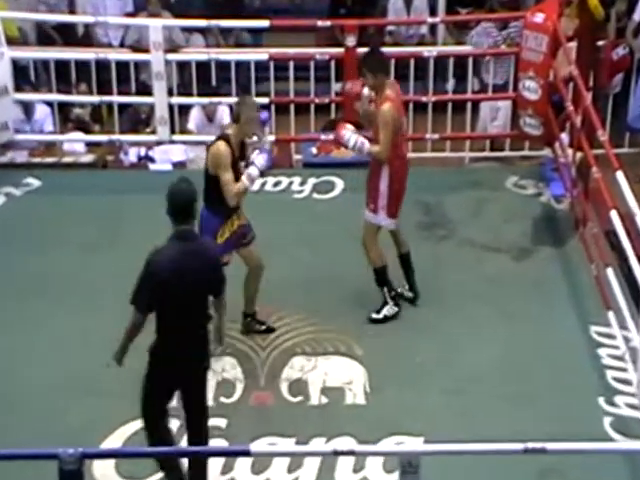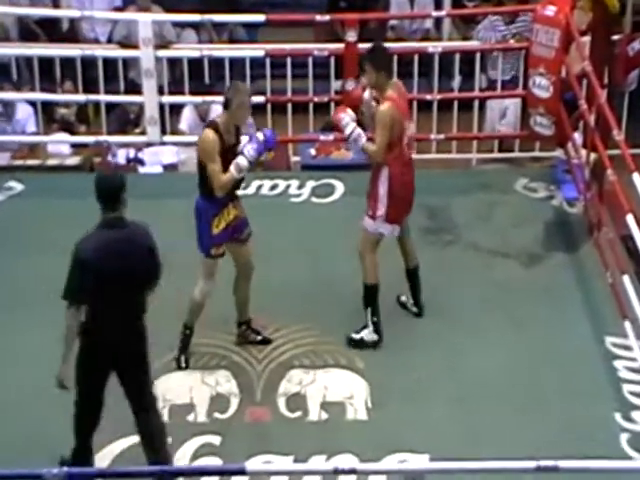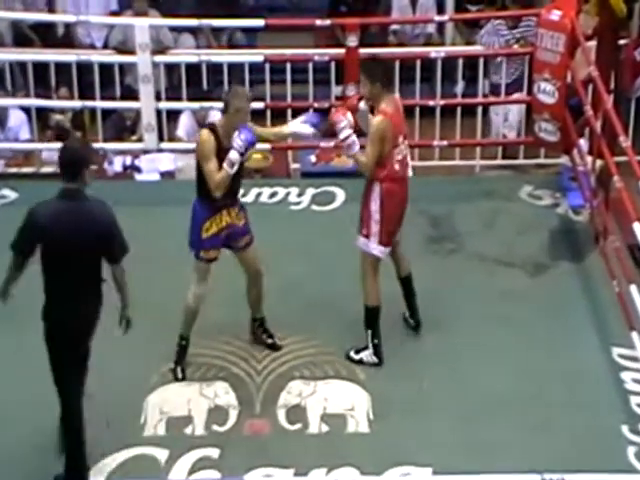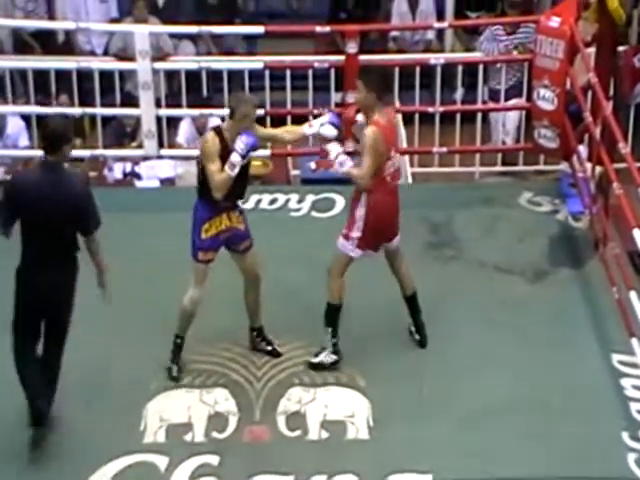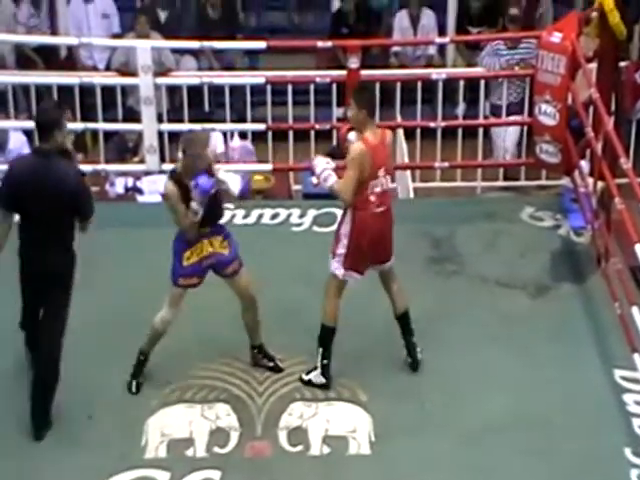
dt=0.3s
person 1, frame 1
left shoulder: (160, 260)
right shoulder: (209, 250)
left elbow: (141, 314)
right elbow: (219, 296)
left wrist: (122, 349)
right wrist: (220, 326)
left hip: (168, 351)
right hip: (199, 348)
left knee: (154, 416)
right knee: (197, 416)
person 1, frame 2
left shoulder: (88, 248)
right shoulder: (143, 236)
left elbow: (75, 309)
right elbow: (152, 283)
left wrist: (65, 362)
left hip: (98, 339)
right hip: (134, 335)
left knee: (88, 403)
right knee: (145, 406)
left ankle: (81, 463)
person 1, frame 3
left shoulder: (41, 215)
right shoulder: (101, 212)
right elbow: (116, 264)
right wrist: (125, 305)
left hip: (58, 310)
right hip: (89, 306)
left knee: (68, 383)
right knee: (75, 370)
right ankle: (69, 425)
person 1, frame 4
right shoulder: (77, 185)
right elbow: (90, 235)
right wrist: (101, 272)
left hip: (31, 275)
right hip: (65, 276)
right knee: (54, 346)
left ankle: (40, 407)
right ankle: (42, 408)
person 1, frame 5
right shoulder: (70, 173)
right elbow: (84, 218)
right wrist: (81, 226)
left hip: (29, 254)
right hip: (59, 259)
left knee: (31, 309)
right knee: (52, 330)
left ankle: (33, 353)
person 2, frame 1
left shoulder: (386, 108)
right shoulder: (391, 88)
left elbow: (383, 153)
left wrist: (354, 140)
left hip: (387, 172)
right hip: (396, 168)
left knee: (369, 237)
right knee: (392, 227)
left ankle: (390, 300)
right ankle: (410, 287)
person 2, frame 2
left shoulder: (386, 109)
right shoulder: (397, 88)
left elbow: (378, 155)
left wrist: (352, 130)
left hip: (390, 178)
right hip: (403, 172)
left knee: (367, 249)
right knee: (402, 234)
left ankle: (373, 326)
right ankle: (415, 300)
person 2, frame 3
left shoulder: (379, 121)
right shoulder: (394, 102)
left elbow: (367, 166)
left wrist: (346, 134)
right wrist: (360, 119)
left hip: (382, 193)
right hip: (398, 187)
left knee: (369, 270)
right knee: (394, 246)
left ankle: (373, 347)
right ankle: (412, 313)
person 2, frame 4
left shoulder: (373, 132)
right shoulder: (389, 116)
left elbow: (364, 180)
left wrist: (338, 157)
right wrist: (359, 128)
left hip: (371, 204)
right hip: (389, 200)
left knee: (336, 271)
right knee: (397, 260)
left ankle: (332, 347)
right ankle: (419, 328)
person 2, frame 5
left shoulder: (359, 149)
right shoulder: (386, 136)
left elbow: (347, 196)
left wrist: (325, 172)
left hip: (359, 223)
right hip: (383, 219)
left knee: (332, 291)
right knee: (391, 281)
left ankle: (323, 368)
right ankle: (411, 349)
person 3, frame 1
left shoulder: (241, 139)
right shoulder: (221, 150)
left elbow: (259, 158)
right elbow: (231, 197)
left wrist: (259, 136)
right wrist: (255, 169)
left hip: (234, 216)
right hip: (216, 220)
left knee: (256, 265)
left ankle: (249, 319)
person 3, frame 2
left shoulder: (235, 128)
right shoulder: (210, 137)
right elbow: (219, 187)
left wrist: (259, 144)
right wrist: (245, 158)
left hip: (232, 205)
right hip: (212, 210)
left knee: (246, 268)
right knee: (207, 280)
left ankle: (244, 328)
right ankle: (185, 337)
person 3, frame 3
left shoulder: (243, 129)
right shoulder: (207, 137)
left elbow: (272, 134)
right elbow: (216, 188)
left wrist: (302, 124)
right wrist: (236, 152)
left hip: (233, 210)
right hip: (208, 214)
left knee: (255, 271)
right knee: (199, 285)
left ankle: (257, 325)
right ankle: (182, 347)
person 3, frame 4
left shoulder: (249, 133)
right shoulder: (212, 140)
left elbow: (284, 135)
right elbow: (218, 190)
left wrist: (320, 125)
right wrist: (238, 154)
left hip: (234, 214)
right hip: (209, 216)
left knee: (253, 276)
right knee: (199, 287)
left ankle: (256, 334)
right ankle: (177, 348)
person 3, frame 5
left shoulder: (206, 162)
right shoulder: (172, 185)
left elbow: (219, 179)
right elbow: (187, 231)
left wrist: (229, 182)
right wrist: (196, 201)
left hip: (218, 237)
right hip: (189, 245)
left knee: (249, 296)
right knee: (170, 311)
left ankle: (258, 352)
right ankle: (141, 360)
person 4, frame 1
left shoulder: (517, 26)
right shoulder: (485, 26)
right elbow: (471, 39)
left wrist: (516, 43)
right wrist: (490, 44)
left hip: (506, 79)
right hip: (488, 78)
left knee: (504, 112)
right knee: (486, 112)
left ankle: (497, 142)
person 4, frame 2
left shoulder: (527, 18)
right shoulder: (492, 19)
right elbow: (478, 33)
left wrist: (525, 38)
right wrist: (498, 39)
left hip: (514, 76)
right hip: (495, 76)
left knee: (512, 113)
right knee: (493, 111)
person 4, frame 3
left shoulder: (531, 22)
right shoulder: (496, 23)
right elbow: (481, 38)
left wrist: (530, 42)
right wrist: (501, 44)
left hip: (517, 80)
right hip: (497, 80)
left knee: (514, 118)
right knee: (497, 119)
person 4, frame 4
left shoulder: (530, 28)
right shoulder: (494, 29)
right elbow: (481, 44)
left wrist: (529, 49)
right wrist: (501, 50)
left hip: (516, 86)
right hip: (496, 86)
left knee: (511, 126)
right knee: (497, 125)
person 4, frame 5
left shoulder: (531, 43)
right shoulder: (495, 43)
right elbow: (483, 60)
left wrist: (530, 65)
right wrist: (504, 64)
left hip: (518, 101)
right hip: (497, 101)
left knee: (510, 143)
right knee: (498, 140)
